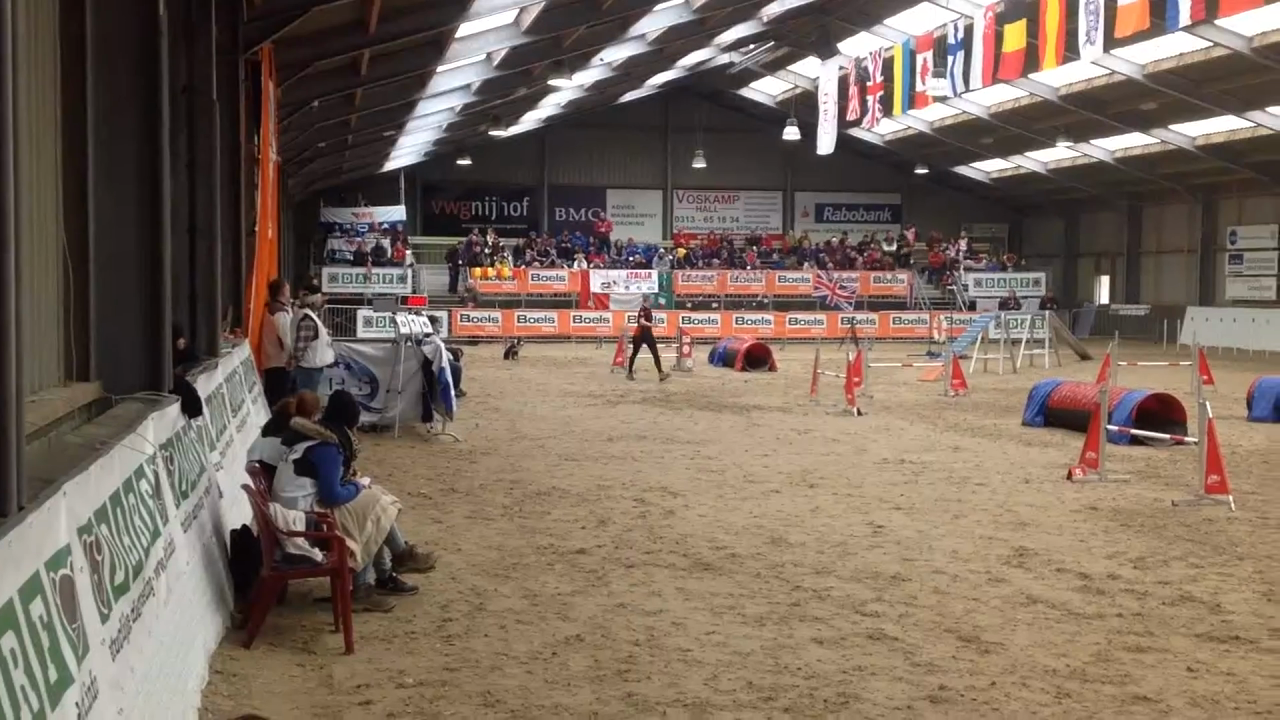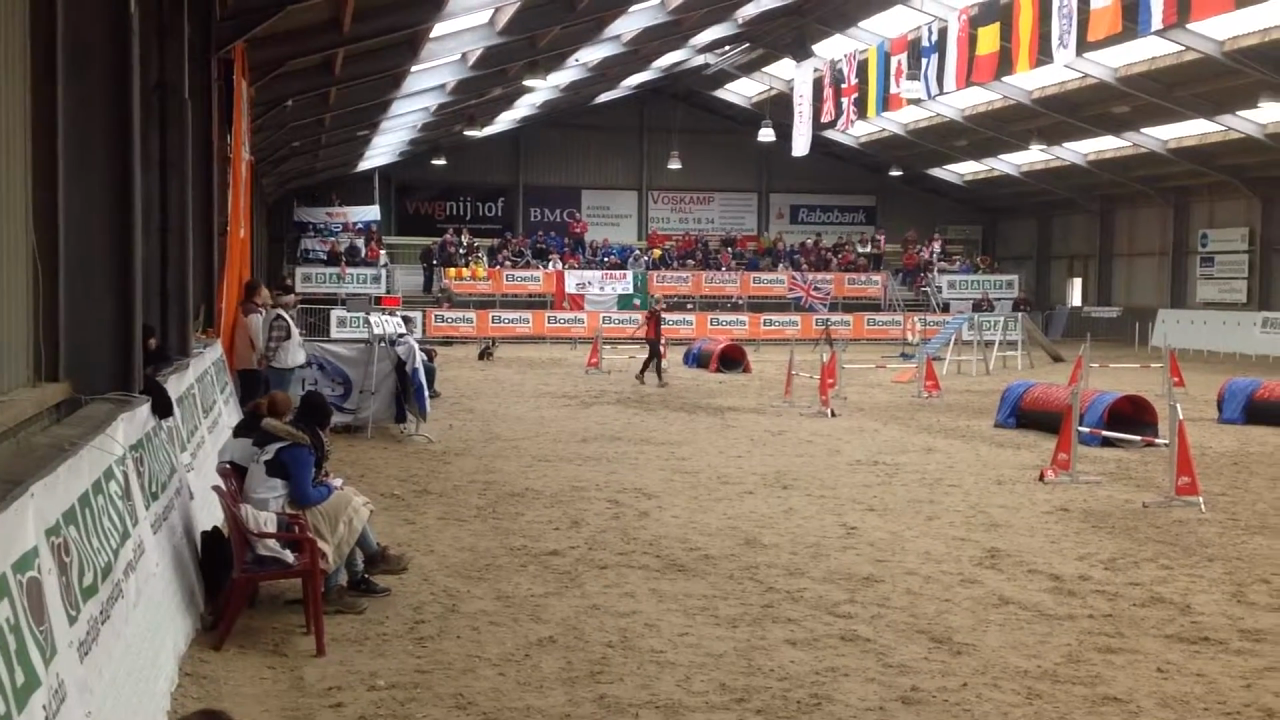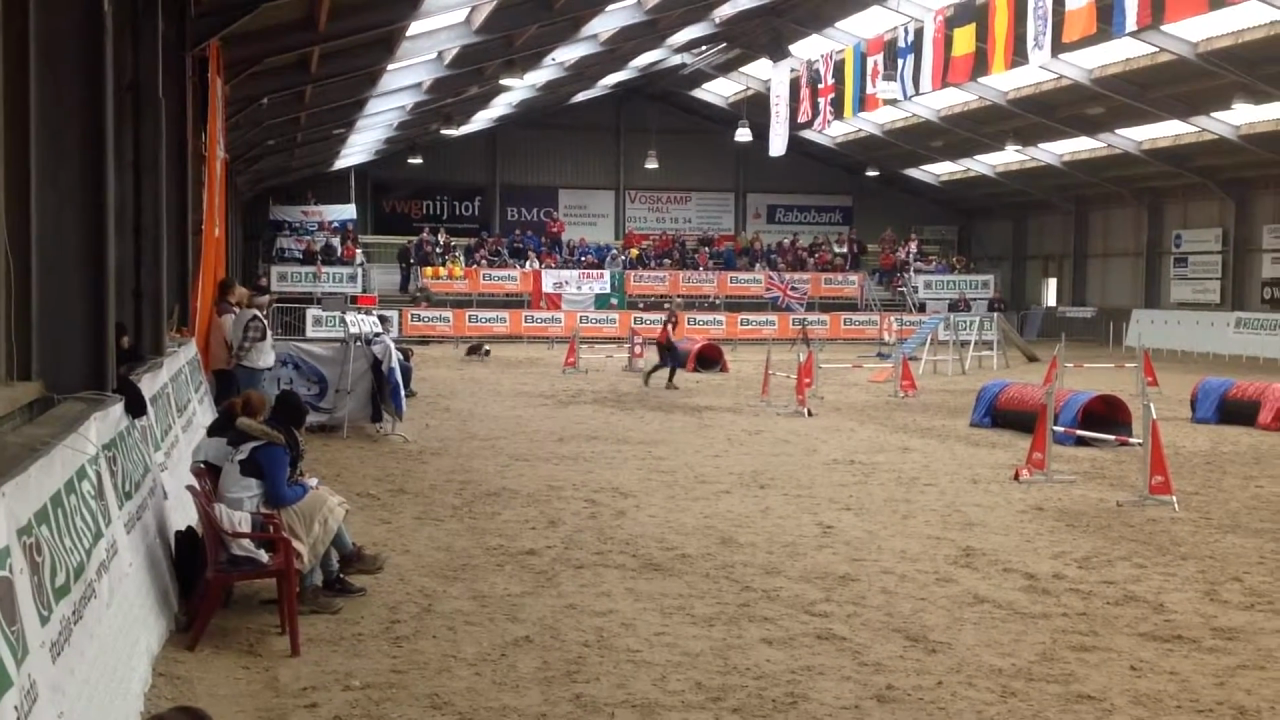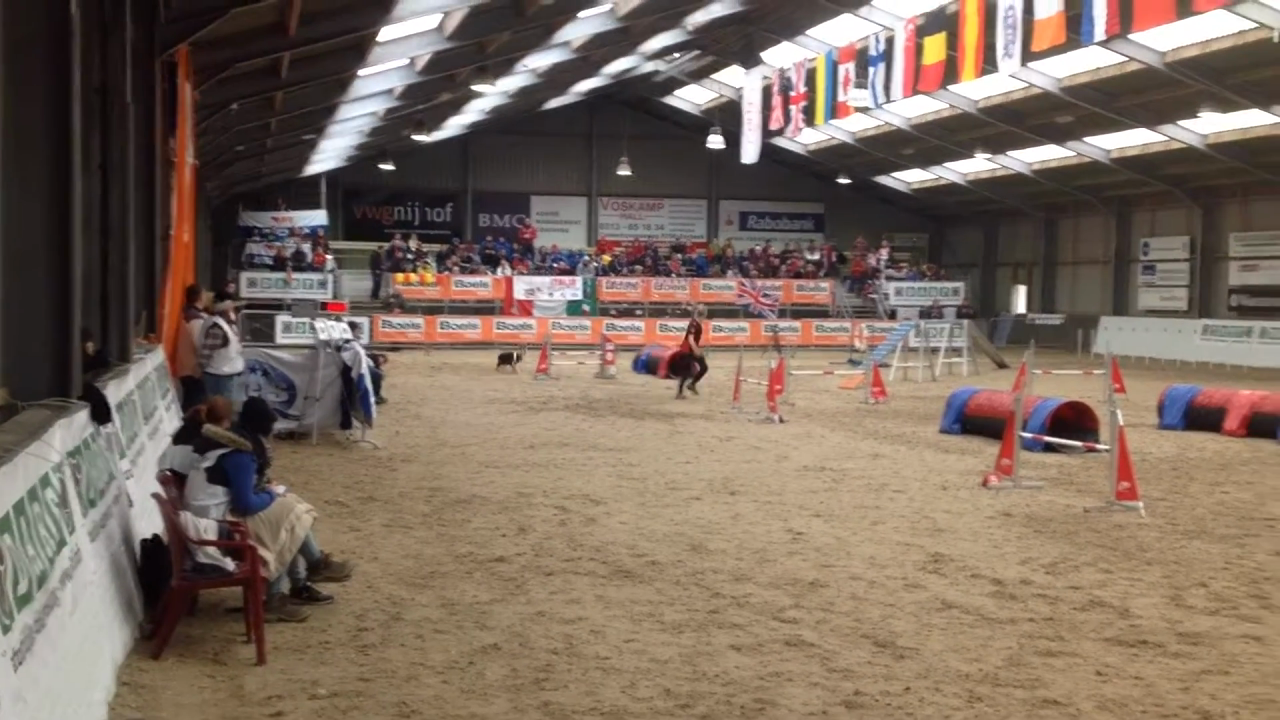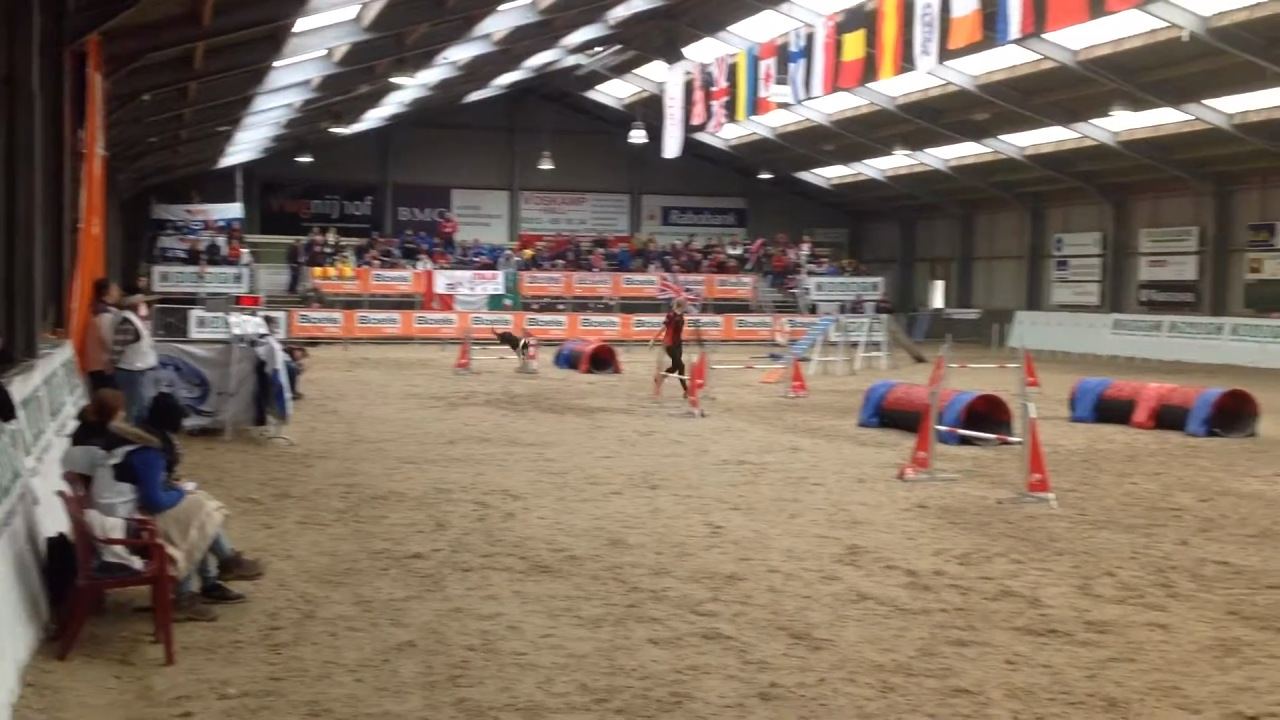
dt=0.5s
person 1, frame 1
left shoulder: (317, 434)
right shoulder: (327, 447)
right elbow: (333, 496)
left wrist: (351, 482)
right wrist: (357, 486)
left hip: (301, 503)
right hip: (306, 512)
left knee: (371, 509)
right knee: (377, 509)
left ankle: (384, 578)
right ankle: (401, 556)
person 1, frame 2
left shoulder: (288, 434)
right shoulder: (299, 448)
right elbow: (304, 497)
left wrist: (323, 484)
right wrist: (330, 487)
left hip: (272, 505)
right hip: (277, 514)
left knee: (345, 517)
right knee: (348, 509)
left ankle: (356, 579)
right ankle: (374, 557)
person 1, frame 3
left shoulder: (264, 433)
right shoulder: (273, 447)
right elbow: (279, 497)
left wrist: (298, 482)
right wrist: (305, 487)
left hip: (248, 504)
right hip: (252, 513)
left knee: (319, 503)
right knee: (324, 509)
left ankle: (331, 579)
right ankle: (349, 557)
person 1, frame 4
left shoulder: (230, 441)
right shoulder: (240, 454)
right elbow: (245, 504)
left wrist: (265, 490)
right wrist: (271, 495)
left hip: (216, 512)
right hip: (220, 521)
left knee: (287, 513)
right knee: (291, 516)
left ankle: (298, 587)
right ankle: (317, 565)
person 1, frame 5
right shoulder: (148, 451)
right elbow: (150, 502)
left wrist: (175, 489)
right wrist: (181, 493)
left hip: (120, 510)
right hip: (130, 518)
left knee: (192, 513)
right knee: (203, 513)
left ankle: (209, 584)
right ankle: (228, 562)
